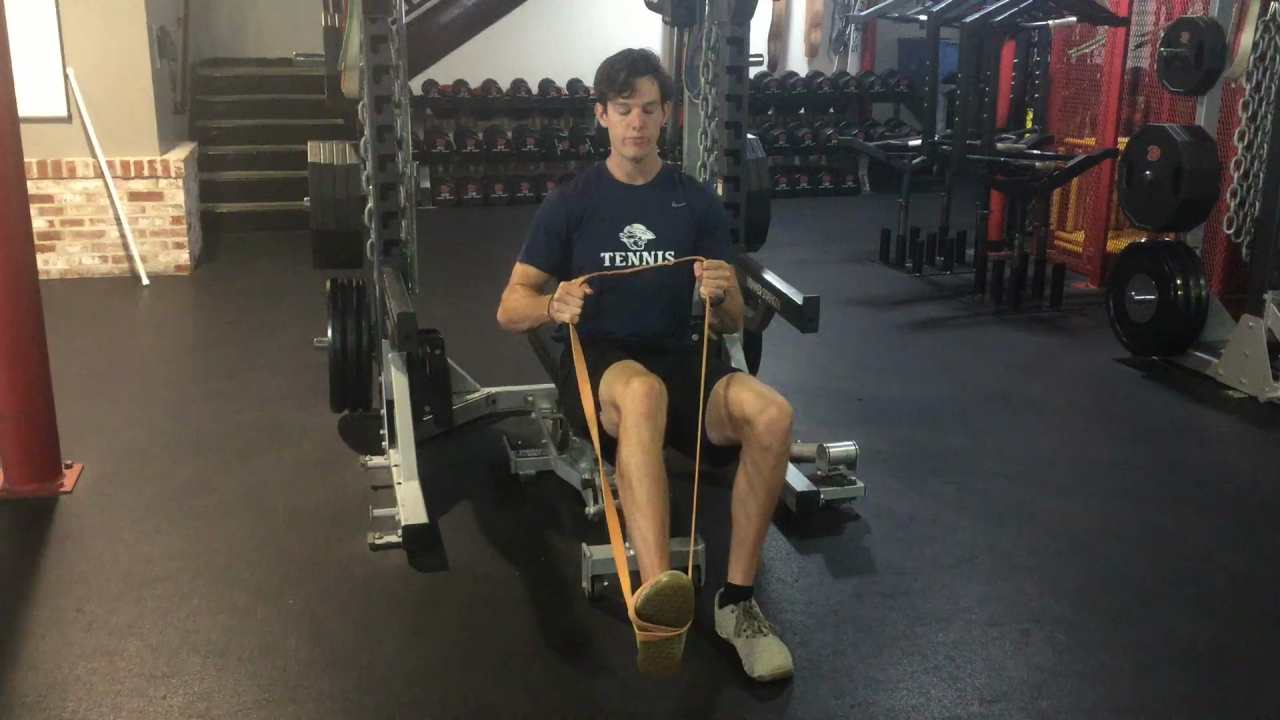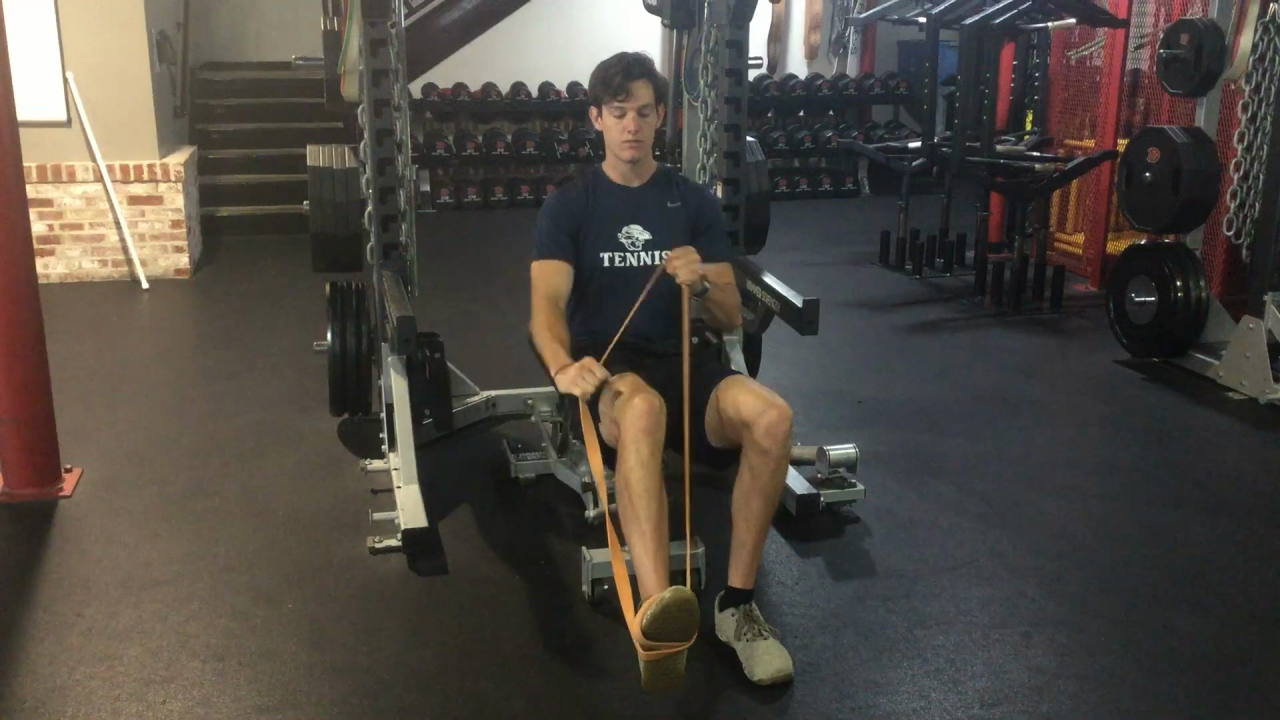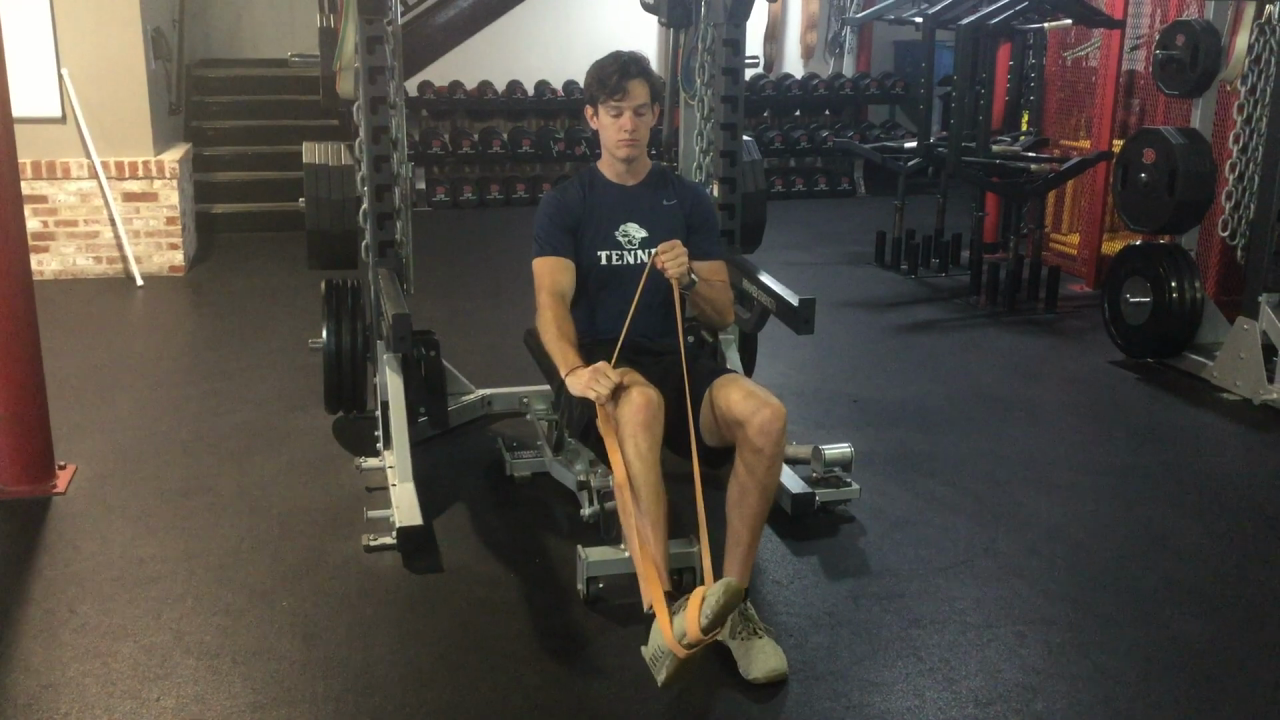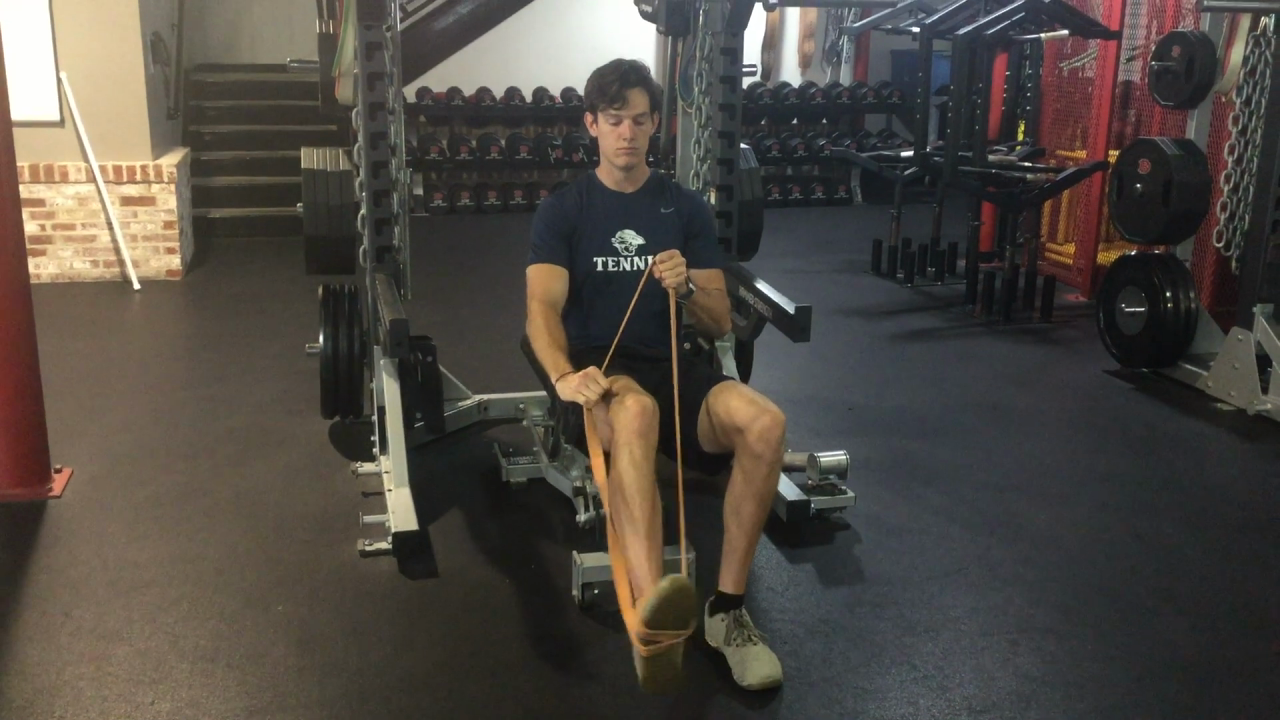
dt=0.7s
person 1, frame 1
left shoulder: (698, 201)
right shoulder: (569, 203)
left elbow: (731, 322)
right elbow: (510, 307)
left wrist: (720, 295)
right wrist: (551, 305)
left hip: (680, 359)
right hip: (599, 366)
left knee: (772, 415)
right knee: (643, 392)
left ankle: (737, 600)
right ankle: (657, 596)
person 1, frame 2
left shoulder: (694, 201)
right shoulder: (568, 205)
left elbow: (730, 320)
right elbow: (546, 305)
left wrist: (702, 284)
right wrist: (564, 366)
left hip: (681, 360)
right hip: (606, 372)
left knee: (772, 417)
right knee: (642, 410)
left ankle: (737, 604)
right ankle: (657, 612)
person 1, frame 3
left shoulder: (689, 199)
right shoulder: (564, 203)
left elbow: (723, 315)
right elbow: (552, 300)
left wrist: (688, 279)
right wrist: (575, 369)
left hip: (675, 358)
right hip: (604, 366)
left knee: (766, 417)
right knee: (640, 404)
left ankle: (733, 602)
right ankle: (666, 613)
person 1, frame 4
left shoulder: (687, 207)
right shoulder: (562, 210)
left elbow: (719, 324)
right elbow: (543, 307)
left wrist: (686, 289)
right wrist: (563, 376)
left hip: (670, 365)
right hip: (599, 371)
left knee: (765, 424)
right knee: (635, 411)
left ankle: (727, 609)
right ankle: (654, 614)
